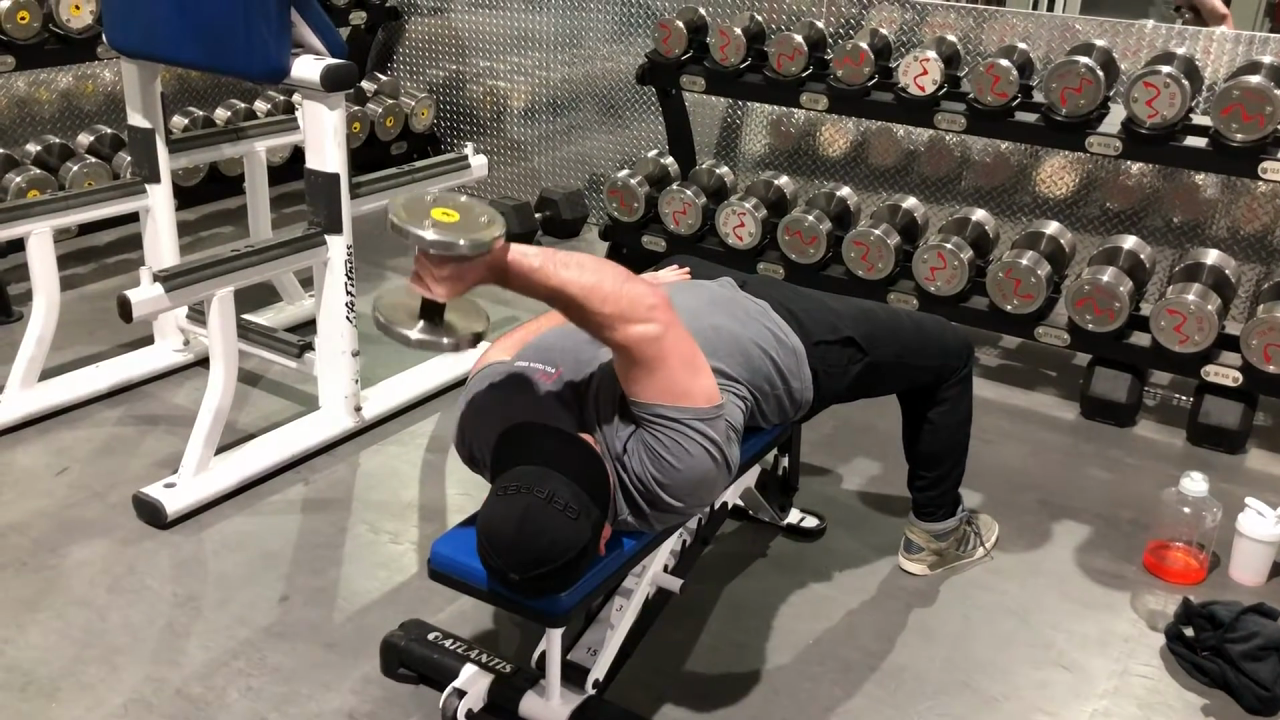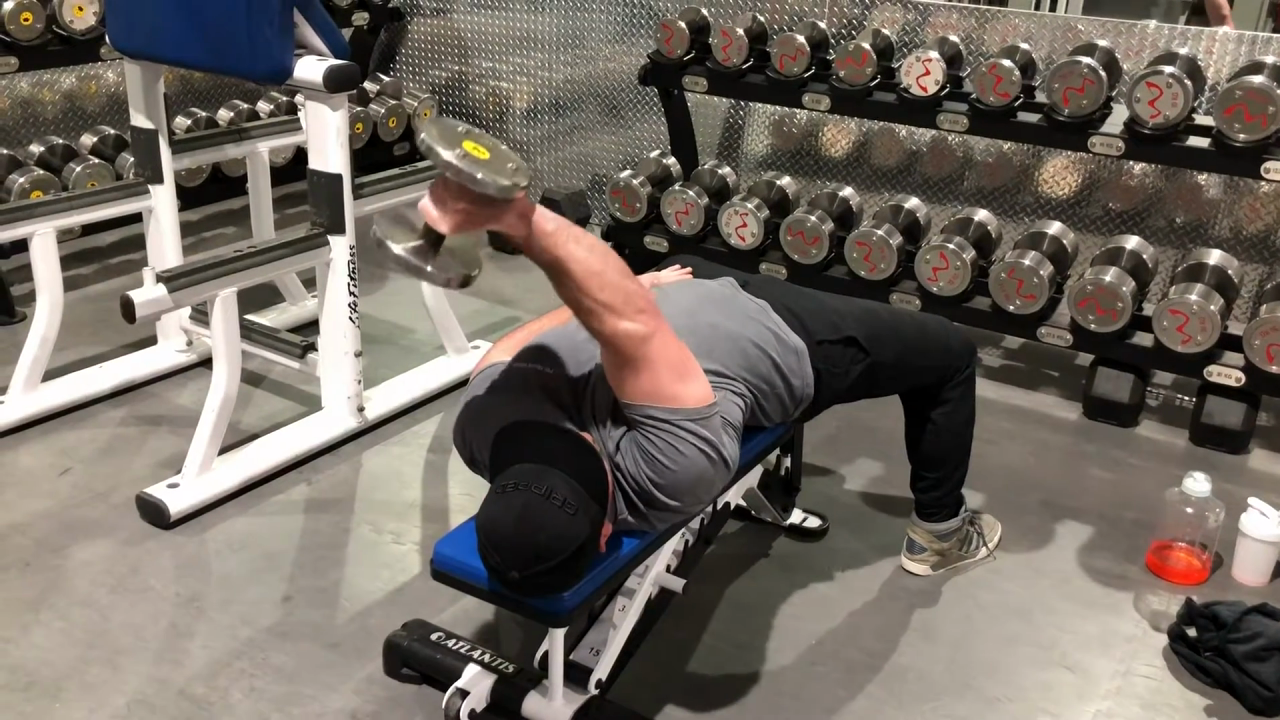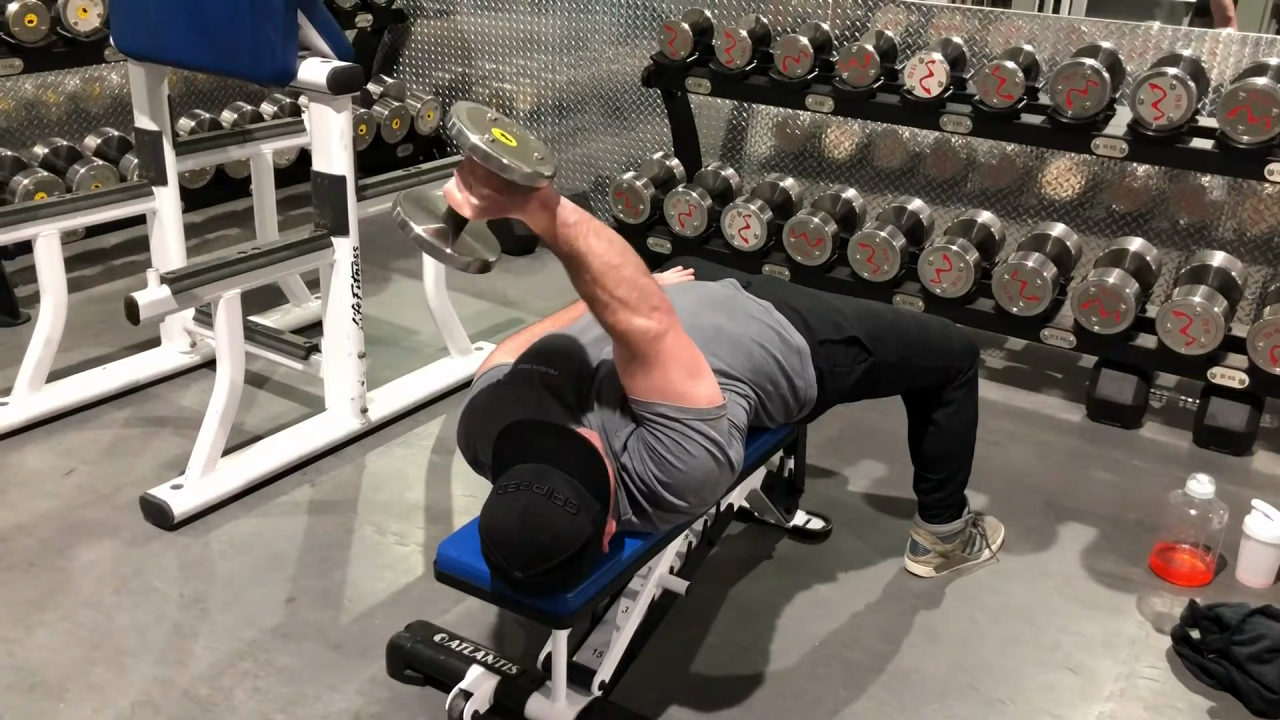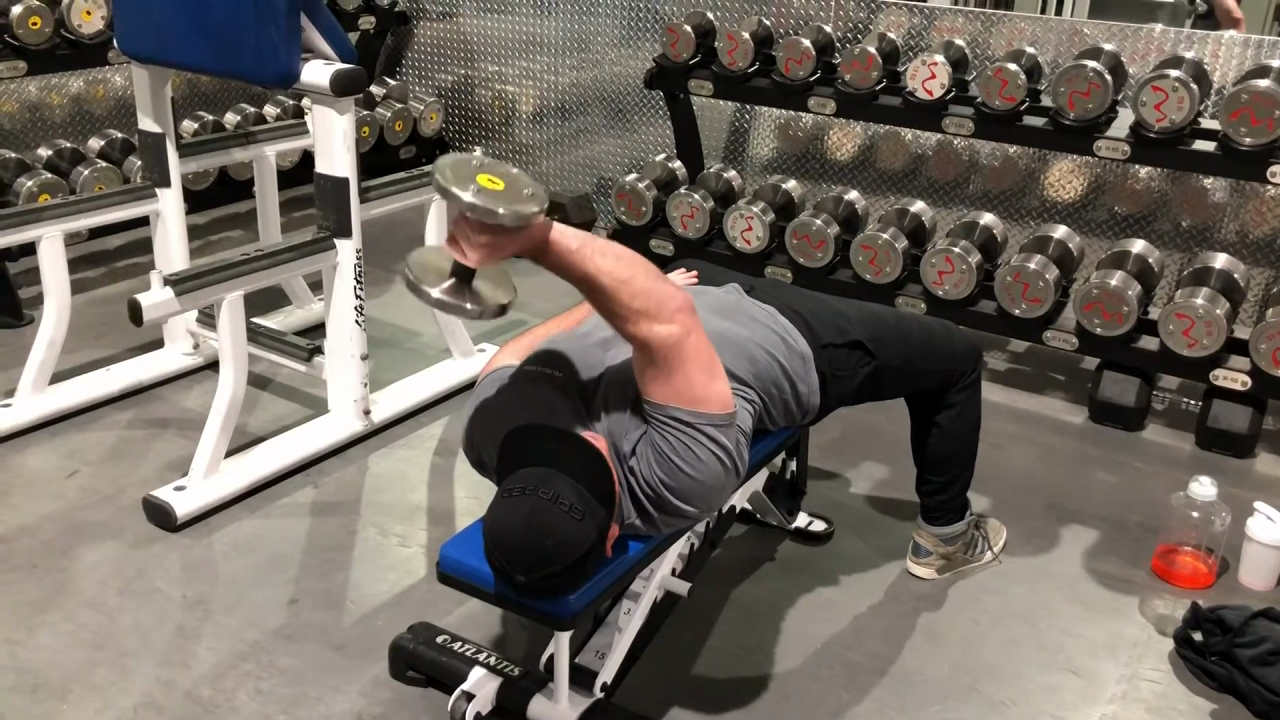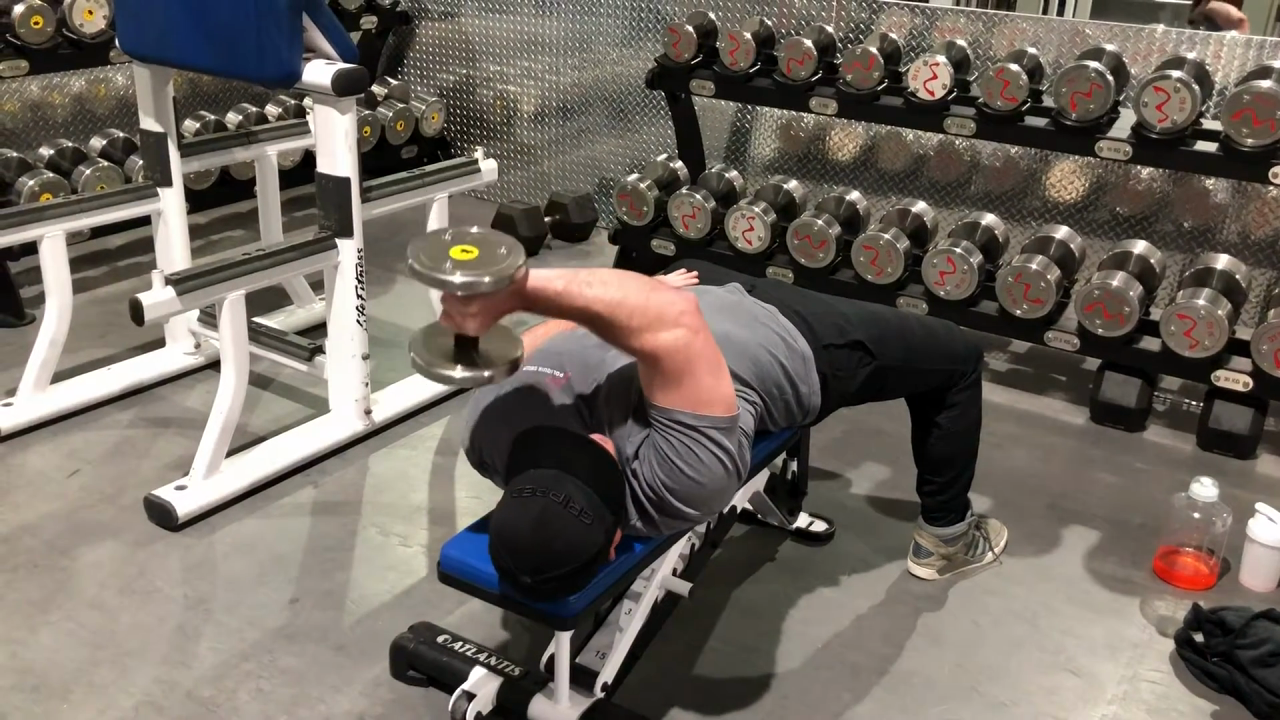
dt=0.4s
person 1, frame 1
left shoulder: (480, 424)
right shoulder: (672, 473)
left elbow: (504, 349)
right elbow: (642, 322)
left wrist: (633, 287)
right wrist: (491, 262)
right knee: (947, 353)
right ankle: (936, 533)
person 1, frame 2
left shoulder: (477, 424)
right shoulder: (669, 472)
left elbow: (503, 350)
right elbow: (630, 323)
left wrist: (627, 287)
right wrist: (509, 214)
right knee: (949, 353)
right ankle: (938, 533)
person 1, frame 3
left shoulder: (481, 425)
right shoulder: (673, 471)
left elbow: (508, 353)
right elbow: (643, 319)
left wrist: (601, 295)
right wrist: (532, 204)
right knee: (953, 355)
right ankle: (941, 534)
person 1, frame 4
left shoulder: (487, 427)
right shoulder: (677, 480)
left elbow: (511, 353)
right elbow: (666, 321)
left wrist: (606, 299)
right wrist: (528, 238)
right knee: (956, 357)
right ankle: (943, 537)
person 1, frame 5
left shoulder: (488, 429)
right shoulder: (678, 484)
right elbow: (671, 322)
right wrist: (513, 290)
right knee: (957, 357)
right ankle: (944, 538)
